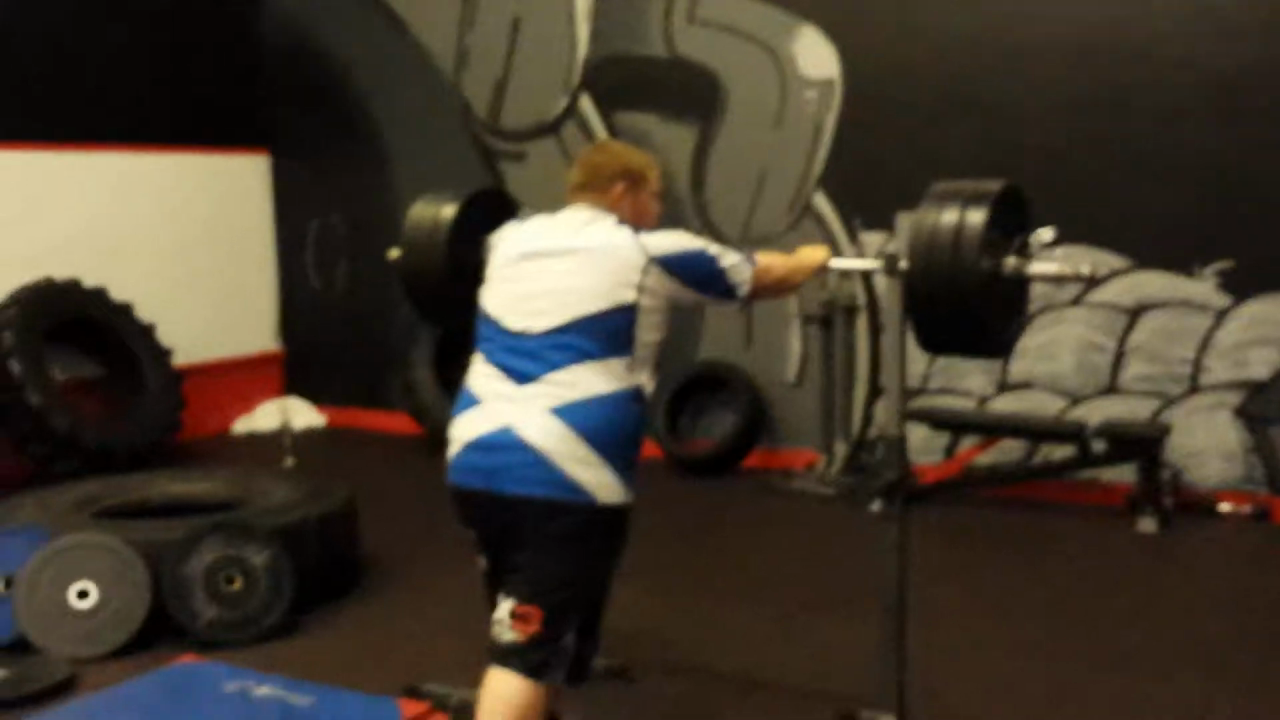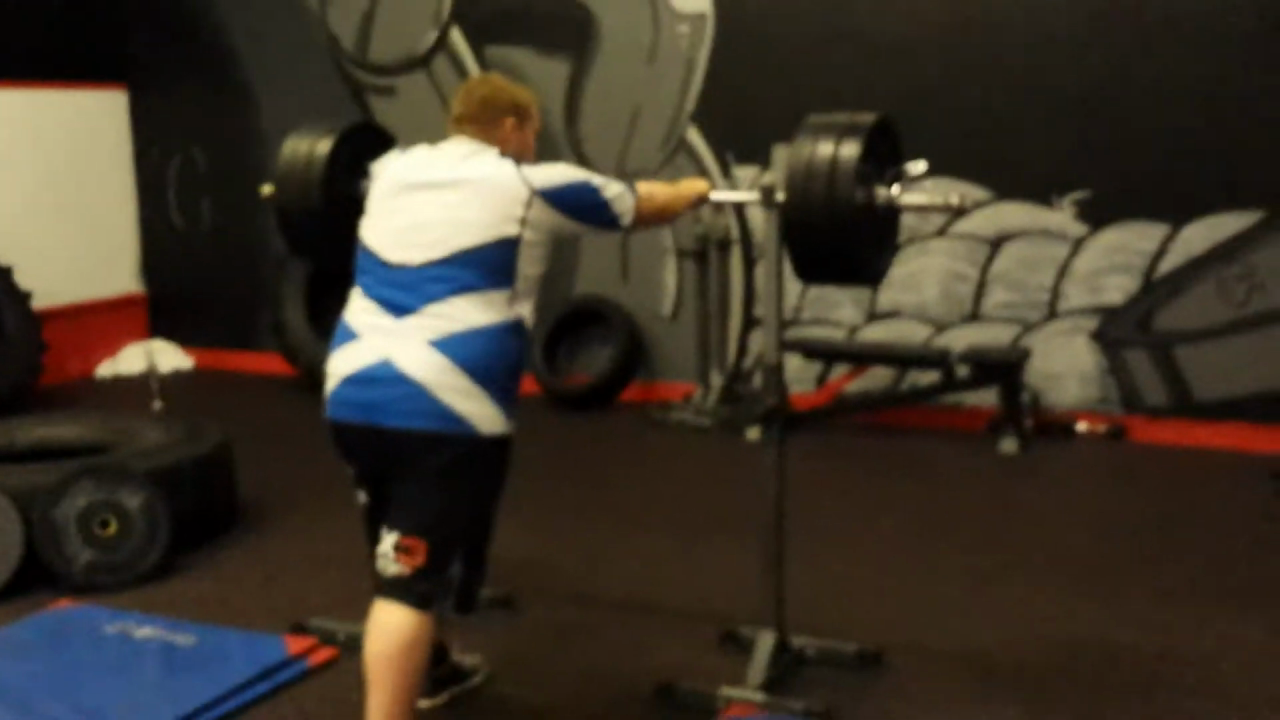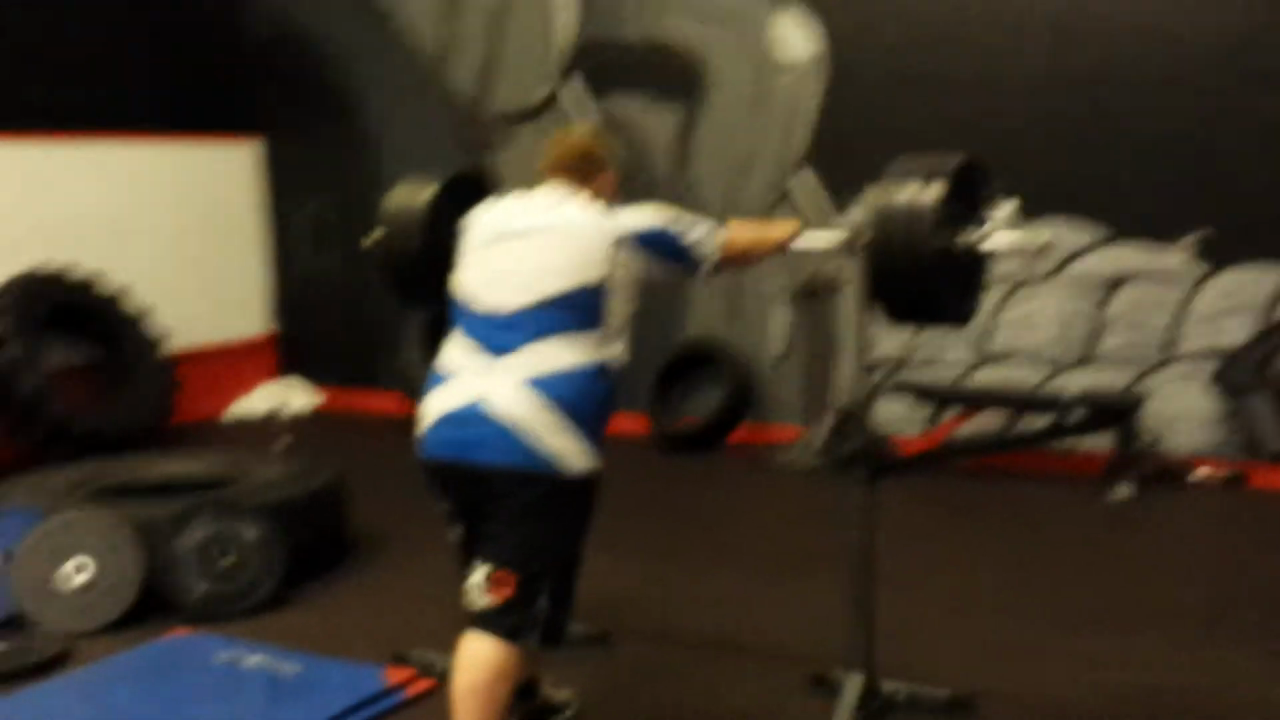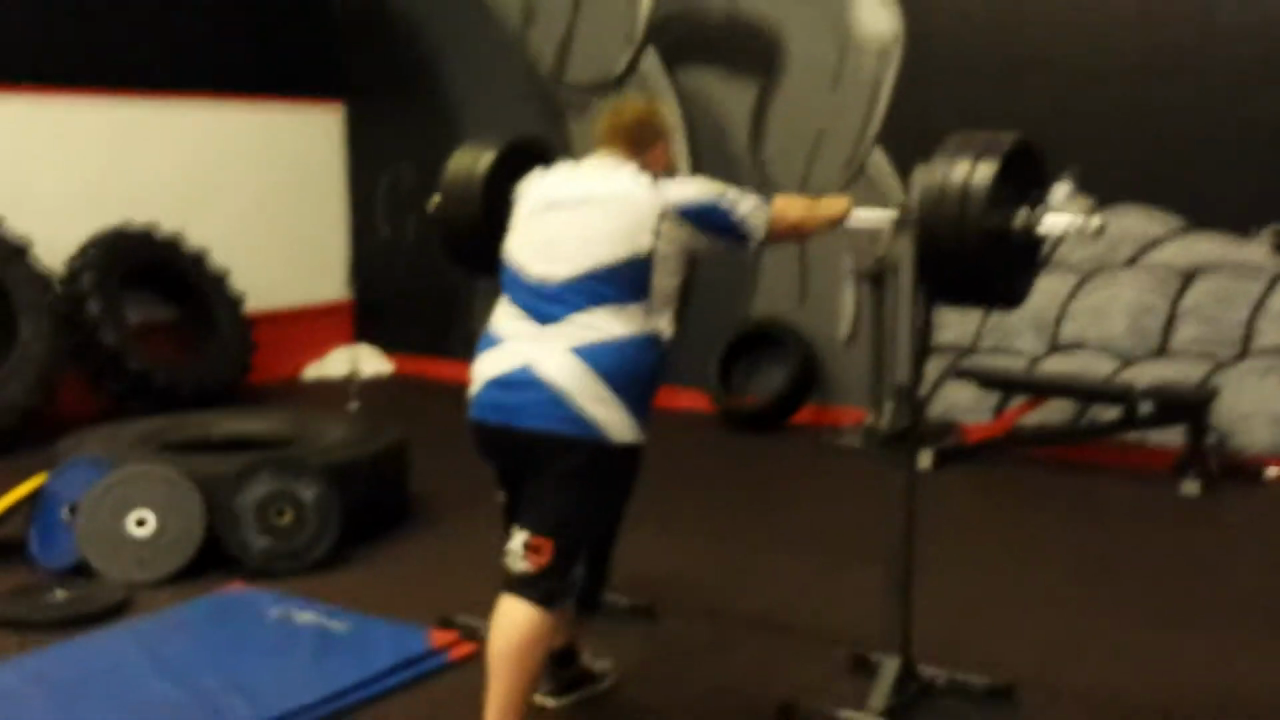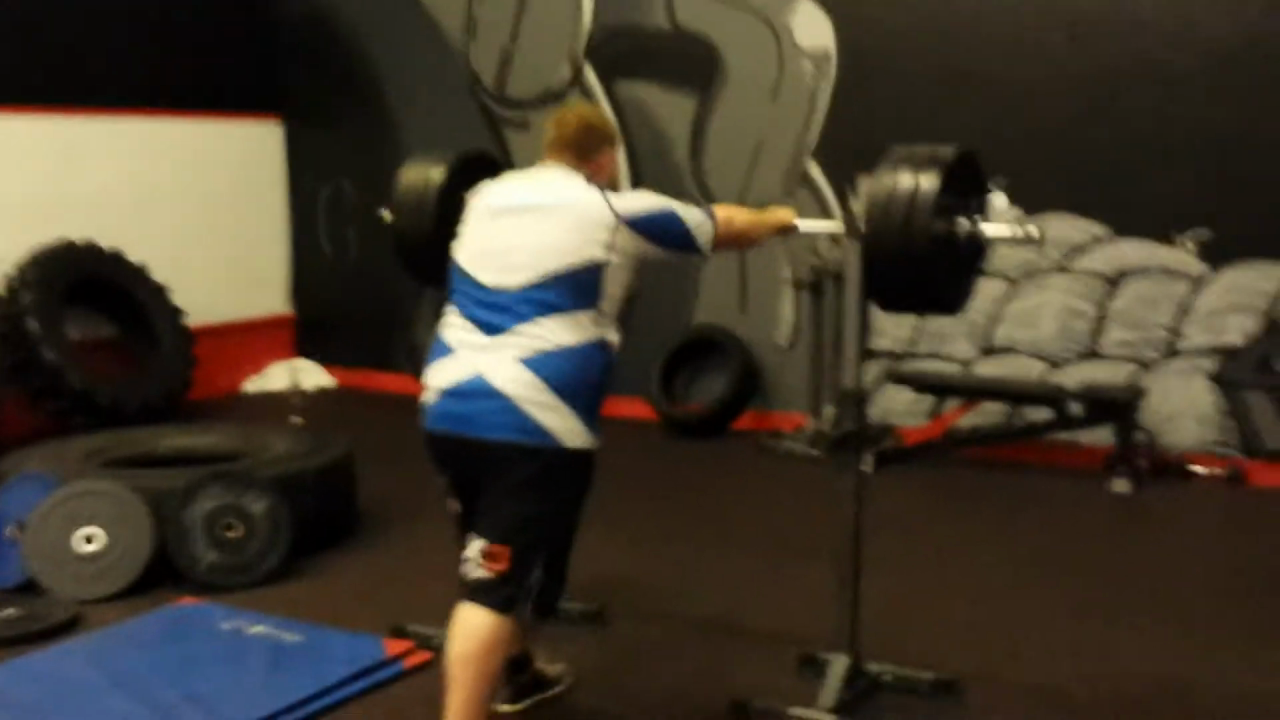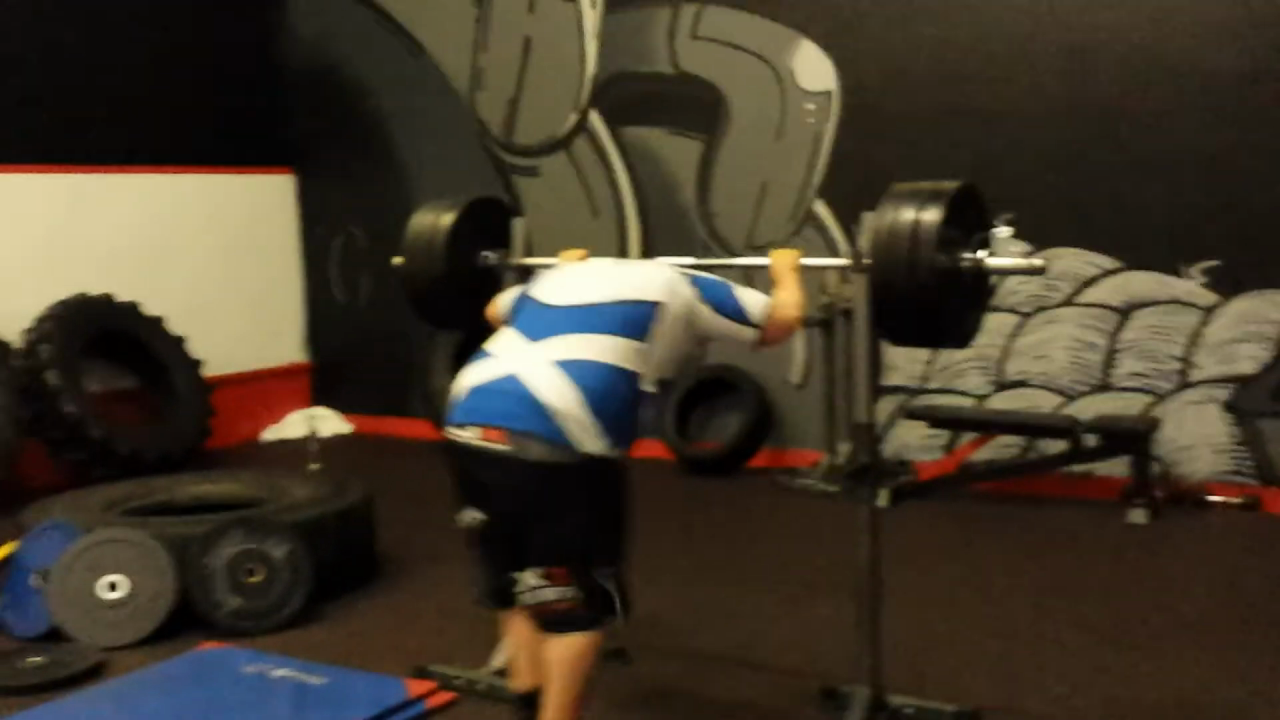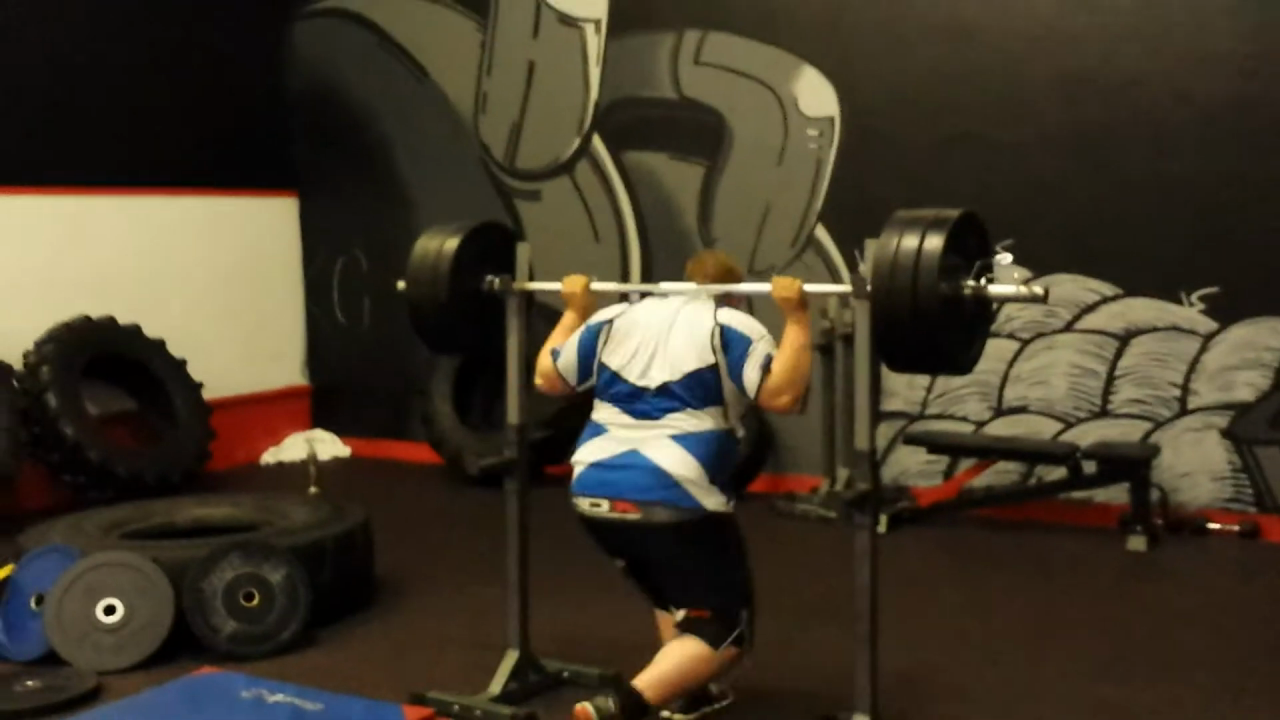
dt=0.5s
person 1, frame 1
left shoulder: (512, 239)
right shoulder: (648, 254)
right elbow: (763, 277)
right wrist: (809, 260)
left hip: (473, 461)
right hip: (561, 475)
left knee: (528, 621)
right knee: (524, 647)
person 1, frame 2
left shoulder: (393, 169)
right shoulder: (531, 186)
right elbow: (644, 204)
right wrist: (693, 190)
left hip: (353, 394)
right hip: (441, 409)
left knee: (413, 552)
right knee: (408, 577)
left ankle: (430, 667)
person 1, frame 3
left shoulder: (484, 219)
right shoulder: (615, 230)
right elbow: (728, 245)
right wrist: (779, 233)
left hip: (446, 432)
right hip: (532, 444)
left knee: (505, 584)
right knee: (498, 609)
person 1, frame 4
left shoulder: (537, 187)
right shoulder: (665, 203)
right elbow: (778, 219)
right wrist: (829, 210)
left hip: (494, 398)
right hip: (578, 414)
left knee: (551, 545)
right knee: (535, 574)
left ankle: (561, 665)
person 1, frame 5
left shoulder: (485, 197)
right shoulder: (611, 215)
right elbow: (722, 230)
right wrist: (775, 220)
left hip: (448, 408)
right hip: (531, 421)
left knee: (506, 560)
right knee: (496, 583)
person 1, frame 6
left shoulder: (572, 274)
right shoulder: (681, 289)
left elbow: (497, 311)
right elbow: (782, 320)
right wrist: (786, 273)
left hip: (470, 422)
right hip: (557, 437)
left knee: (518, 578)
right knee: (579, 597)
person 1, frame 7
left shoulder: (615, 317)
right shoulder: (730, 326)
left elbow: (548, 377)
right elbow: (782, 392)
left wrist: (575, 309)
right wrist: (796, 314)
left hip: (595, 494)
right hip: (676, 501)
left knee: (674, 595)
right knee: (722, 631)
